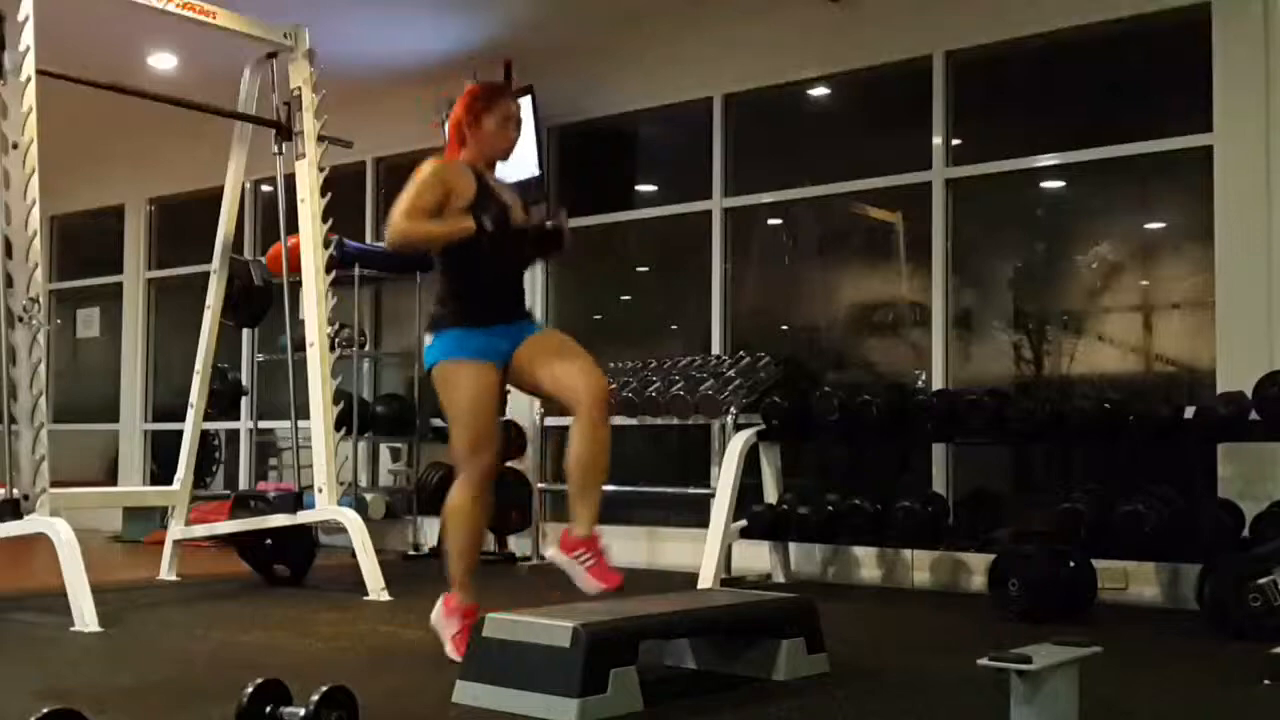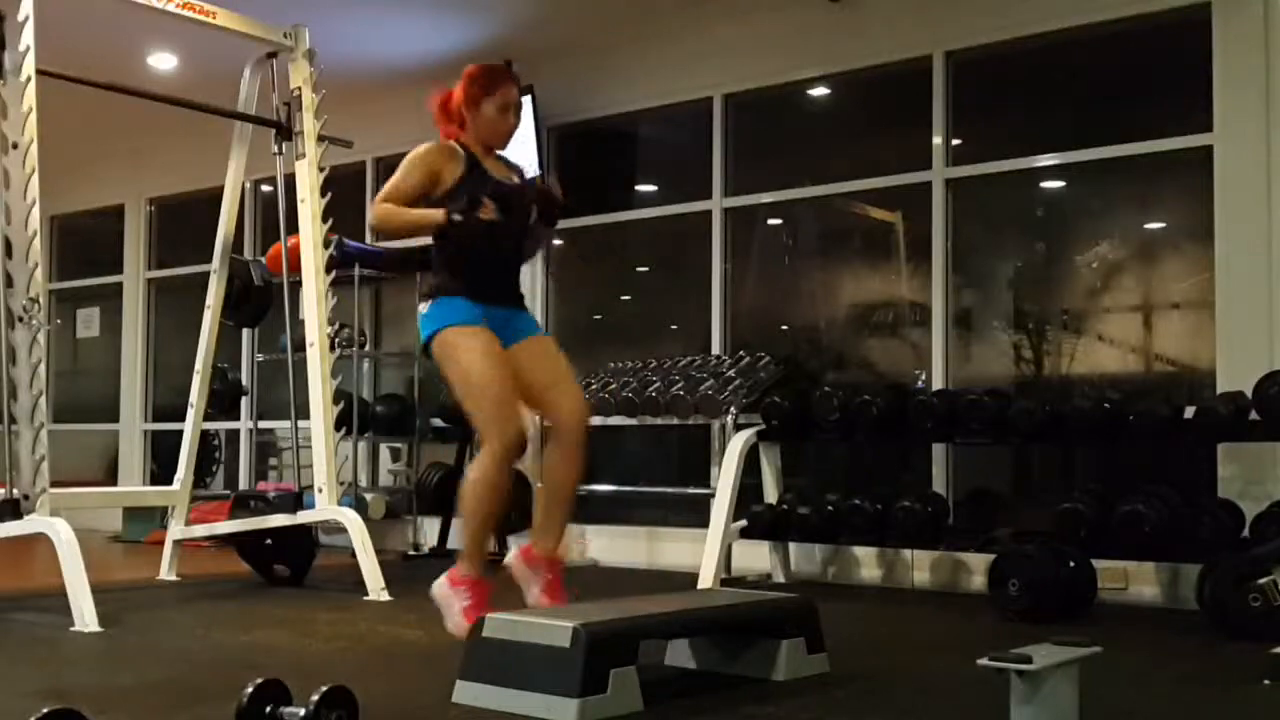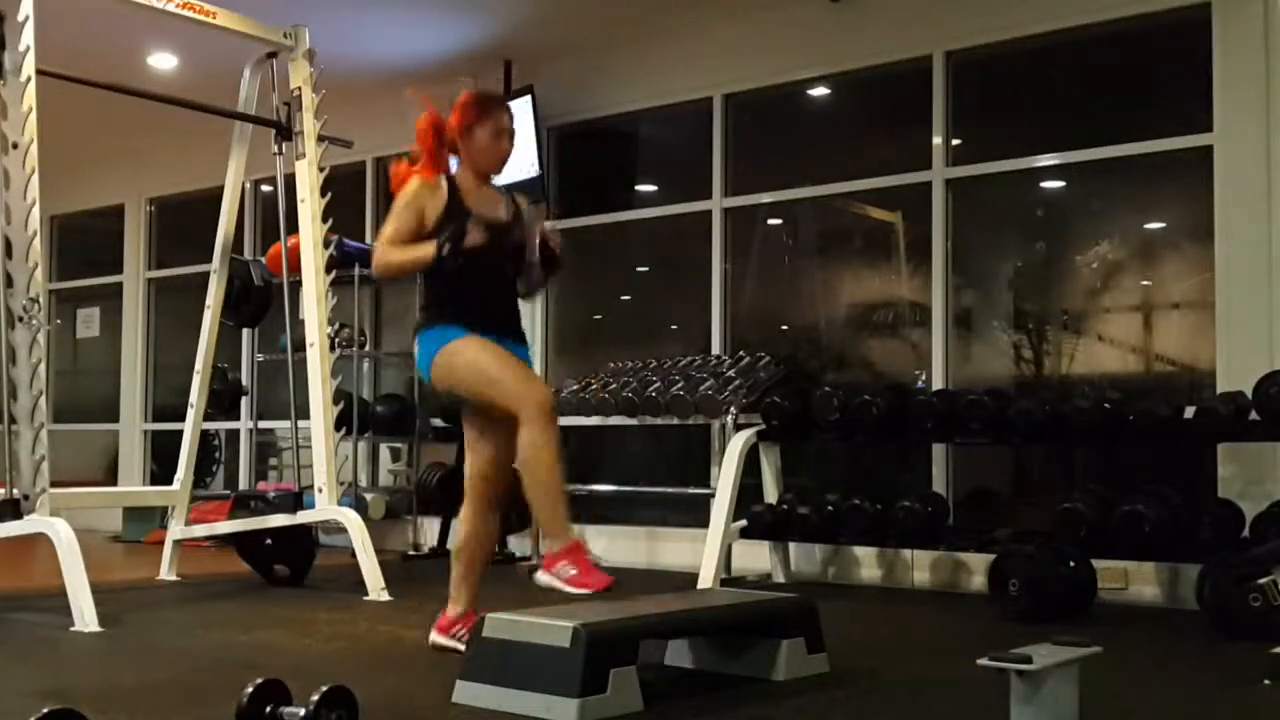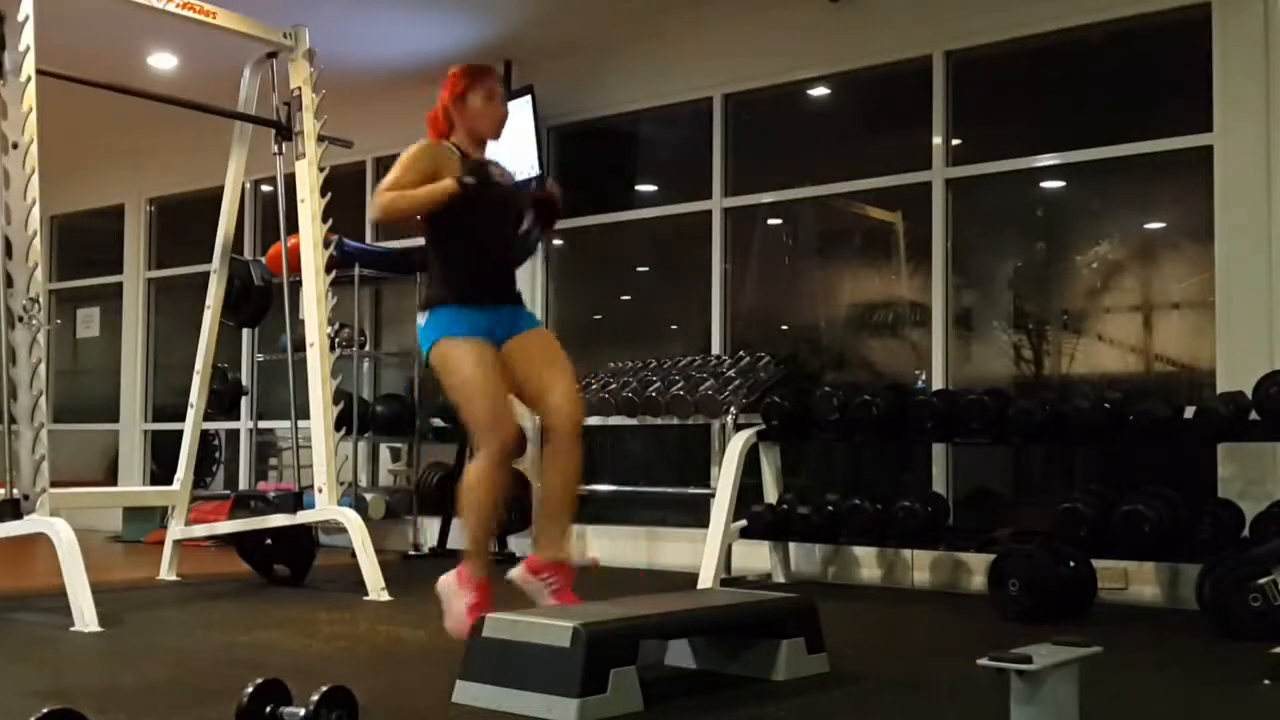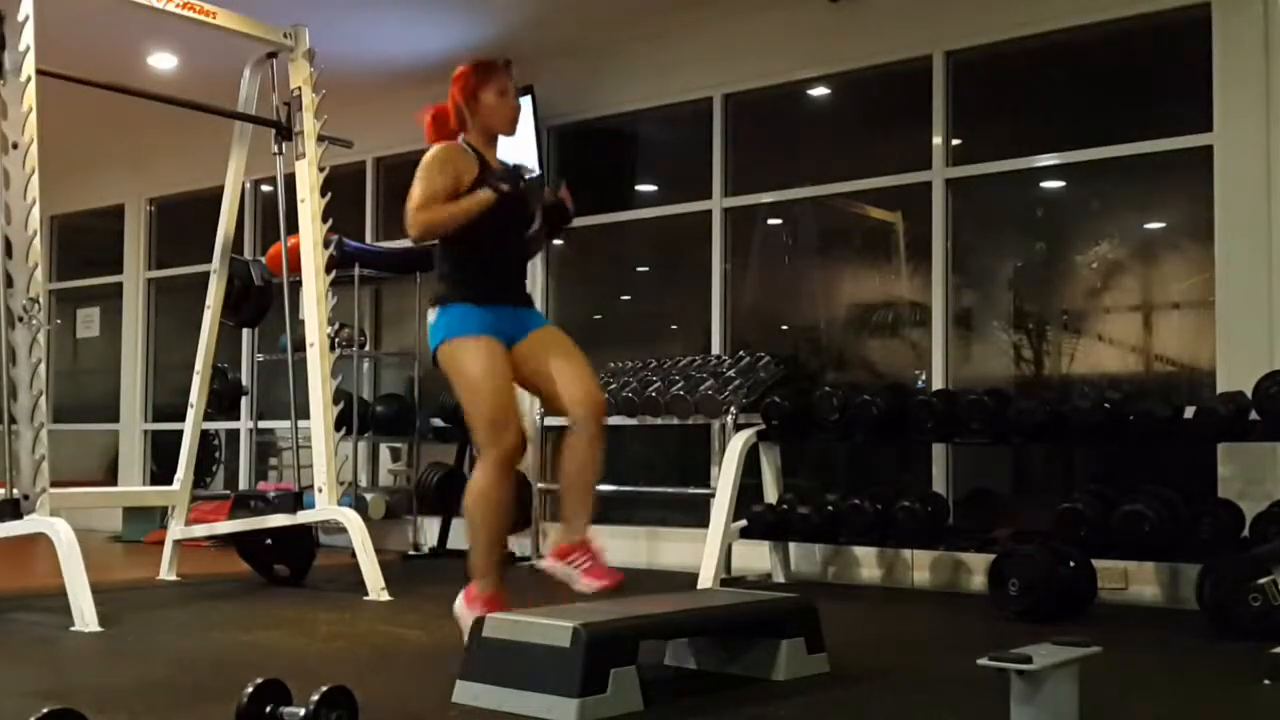
dt=0.5s
person 1, frame 1
left shoulder: (505, 194)
right shoulder: (444, 175)
right elbow: (397, 232)
left wrist: (537, 243)
right wrist: (482, 226)
left hip: (517, 327)
right hip: (462, 334)
left knee: (592, 390)
right knee: (478, 468)
left ankle: (579, 538)
right ankle: (459, 603)
person 1, frame 2
left shoulder: (511, 175)
right shoulder: (436, 157)
right elbow: (380, 215)
left wrist: (540, 216)
right wrist: (450, 215)
left hip: (510, 313)
right hip: (456, 310)
left knee: (573, 419)
right knee: (504, 435)
left ankle: (541, 555)
right ankle: (466, 577)
person 1, frame 3
left shoulder: (516, 208)
right shoulder: (426, 190)
left elbow: (526, 287)
right elbow: (382, 263)
left wrist: (543, 259)
right wrist: (442, 248)
left hip: (507, 340)
right hip: (450, 336)
left knee: (487, 490)
right knee: (537, 402)
left ankle: (457, 617)
right ankle: (560, 552)
person 1, frame 4
left shoulder: (499, 177)
right shoulder: (430, 154)
right elbow: (382, 210)
right wrist: (455, 186)
left hip: (510, 313)
right hip: (454, 316)
left knee: (568, 415)
right knee: (499, 438)
left ankle: (547, 562)
right ankle: (468, 574)
person 1, frame 5
left shoulder: (510, 175)
right shoulder: (449, 157)
right elbow: (418, 225)
left wrist: (549, 223)
right wrist: (491, 195)
left hip: (518, 312)
right hip: (466, 315)
left knee: (589, 401)
right knee: (501, 447)
left ankle: (572, 544)
right ankle: (482, 593)
